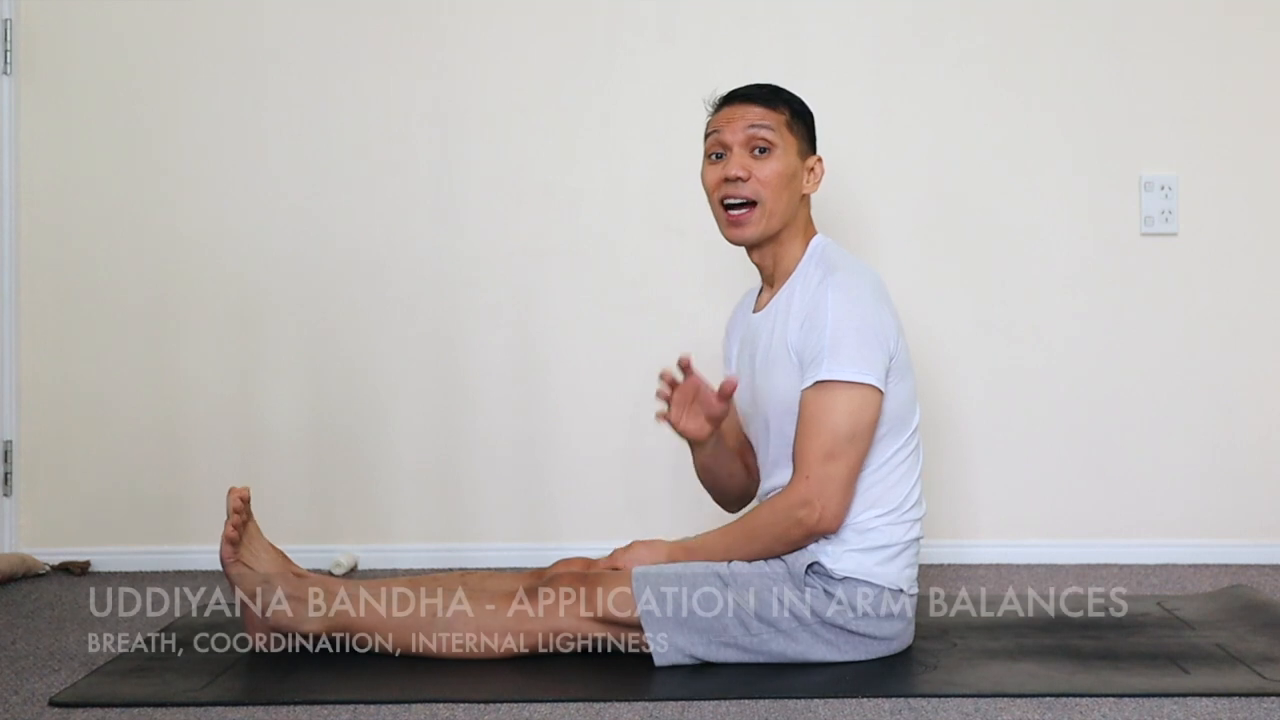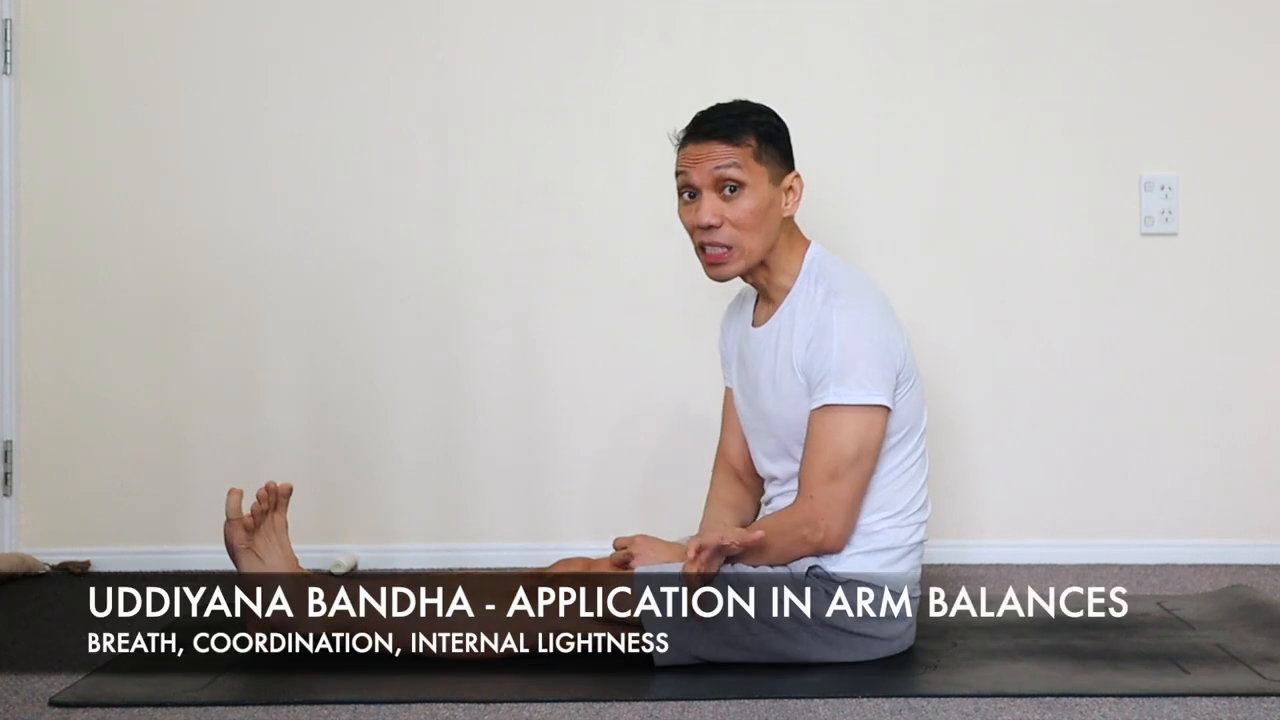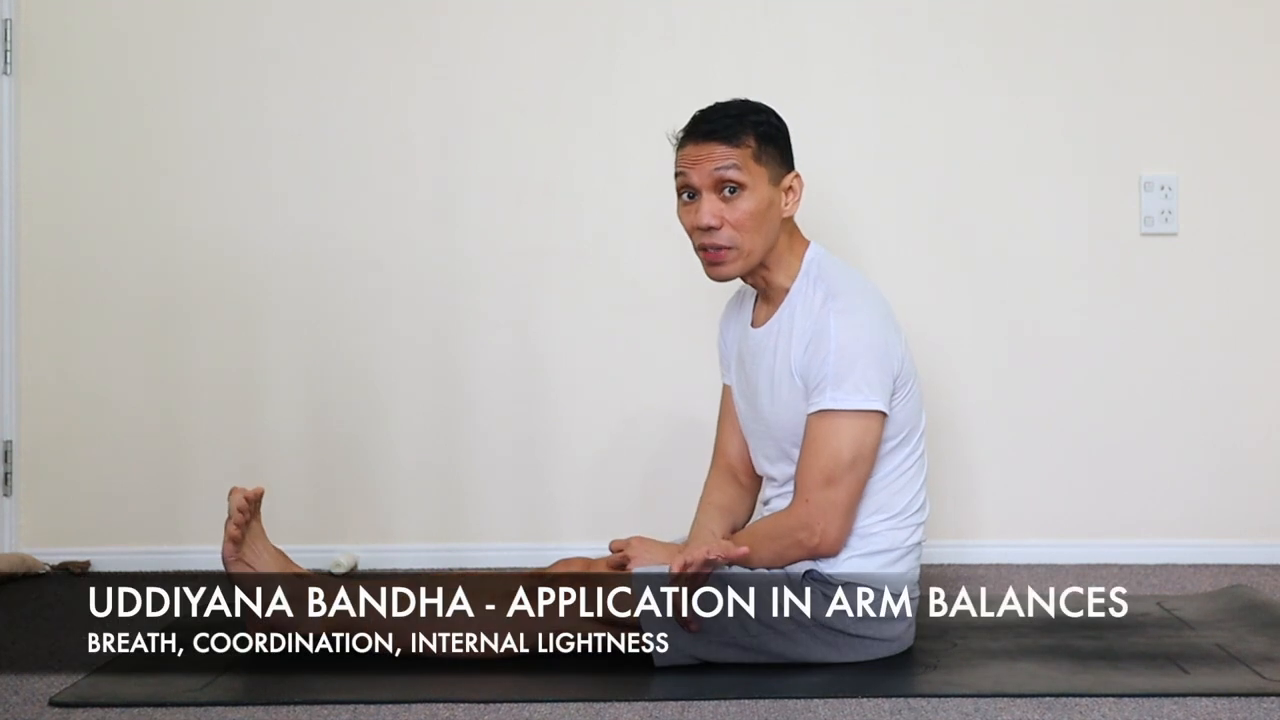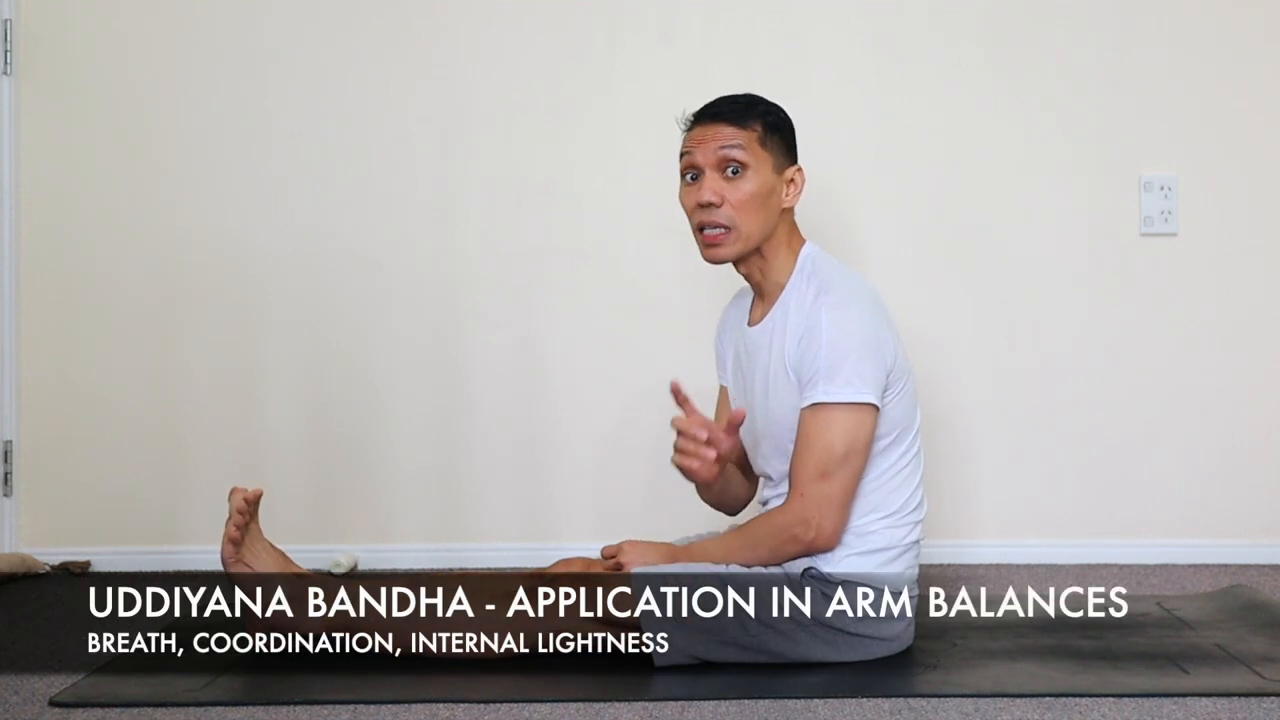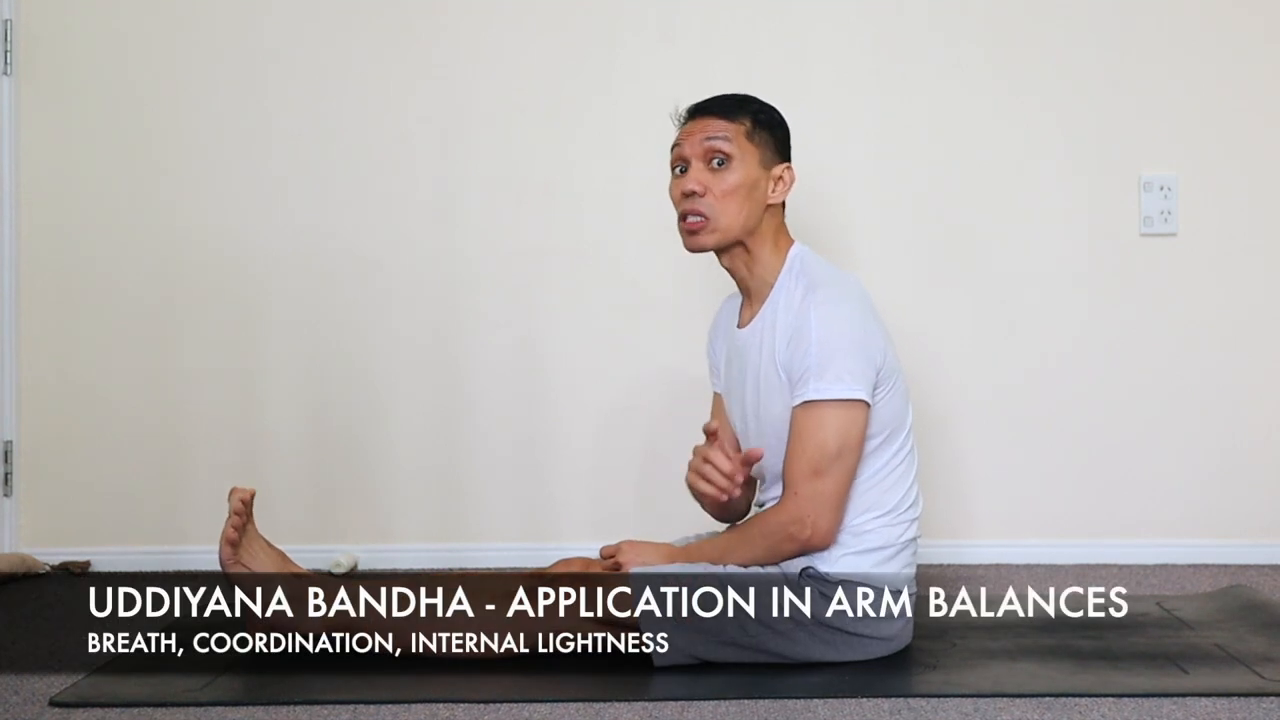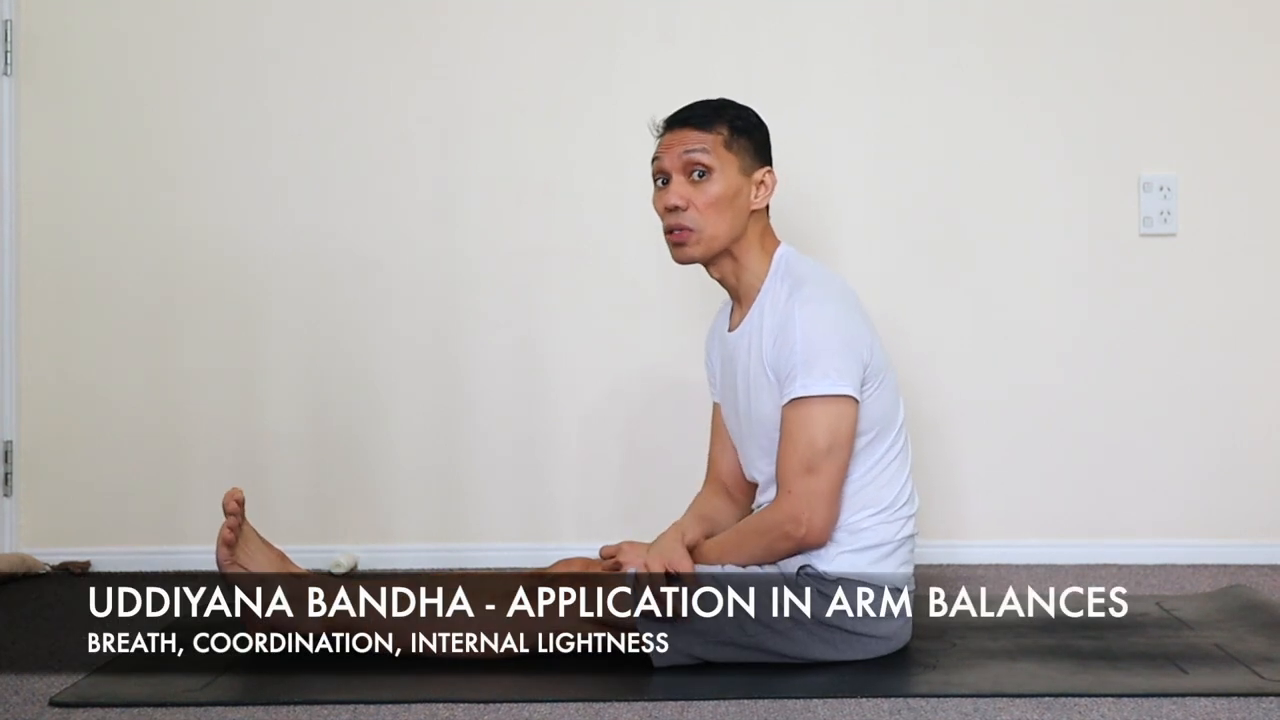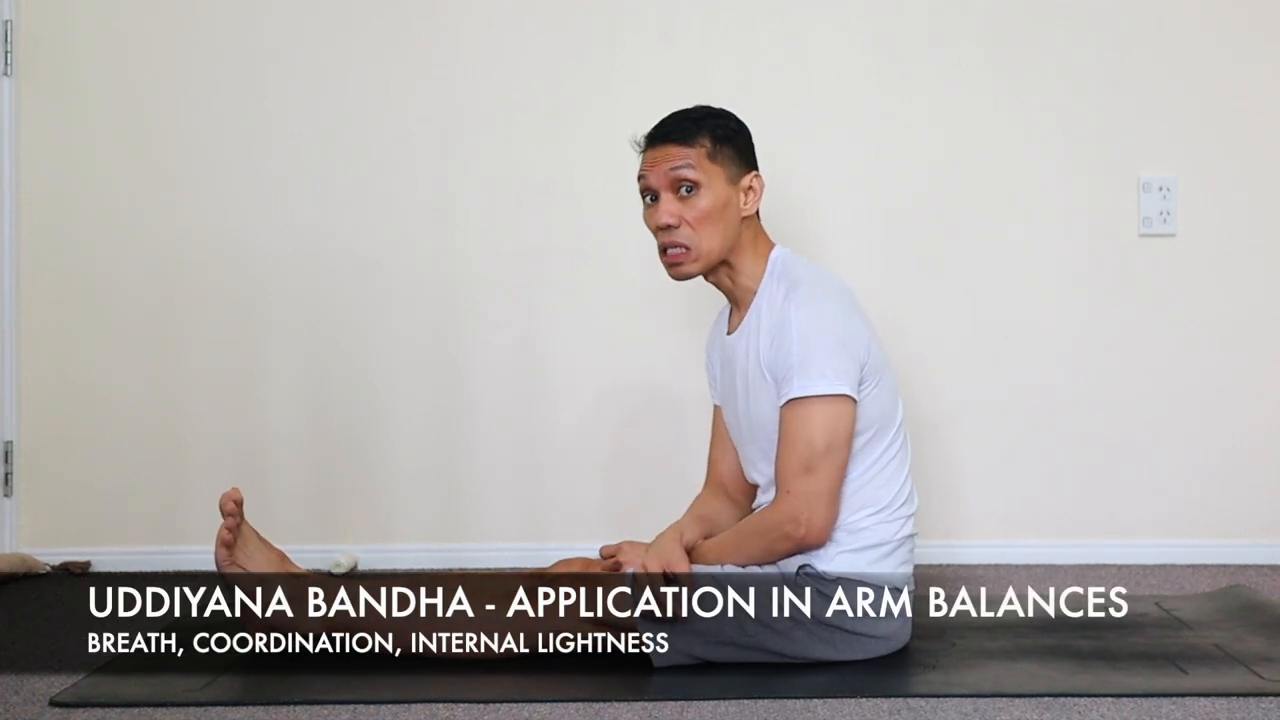
dt=0.4s
person 1, frame 1
left shoulder: (840, 297)
right shoulder: (752, 313)
left elbow: (817, 505)
right elbow: (739, 480)
left wrist: (678, 557)
right wrist: (704, 441)
left hip: (848, 596)
right hip: (809, 569)
left knee: (568, 606)
right knee: (571, 576)
left ankle: (310, 606)
right ankle: (316, 598)
person 1, frame 2
left shoulder: (843, 313)
right shoulder: (744, 315)
left elbow: (823, 524)
right elbow: (736, 474)
left wrist: (681, 556)
right wrist: (715, 544)
left hip: (851, 596)
right hip: (800, 568)
right knee: (575, 573)
person 1, frame 3
left shoulder: (843, 318)
right shoulder: (744, 311)
left elbow: (818, 528)
right elbow: (735, 471)
left wrist: (679, 559)
right wrist: (702, 551)
left hip: (848, 598)
right hip: (796, 568)
right knee: (576, 575)
person 1, frame 4
left shoulder: (835, 311)
right shoulder: (742, 313)
left elbow: (813, 523)
right elbow: (741, 481)
left wrist: (676, 556)
right wrist: (708, 469)
left hip: (847, 598)
right hip: (798, 570)
right knee: (578, 576)
person 1, frame 5
left shoulder: (825, 309)
right shoulder: (734, 317)
left elbow: (809, 522)
right elbow: (733, 509)
left wrist: (673, 559)
right wrist: (716, 474)
left hip: (845, 599)
right hip: (800, 573)
right knee: (577, 577)
person 1, frame 6
left shoulder: (810, 308)
right shoulder: (731, 323)
left elbow: (804, 519)
right elbow: (729, 490)
left wrist: (682, 559)
right wrist: (672, 545)
left hip: (843, 597)
right hip: (800, 575)
right knee: (577, 578)
person 1, frame 7
left shoulder: (807, 308)
right shoulder: (731, 325)
left elbow: (804, 518)
right elbow: (730, 494)
left wrist: (678, 562)
right wrist: (670, 546)
left hip: (844, 597)
right hip: (799, 574)
right knee: (576, 576)
